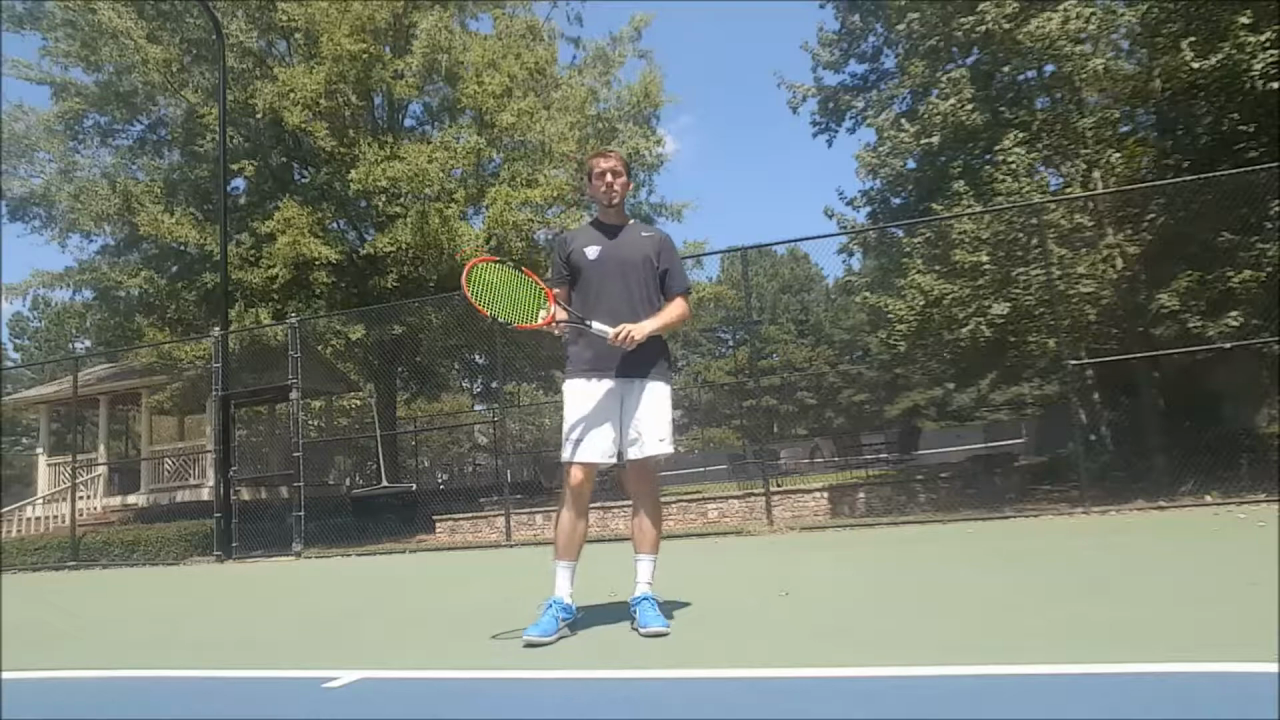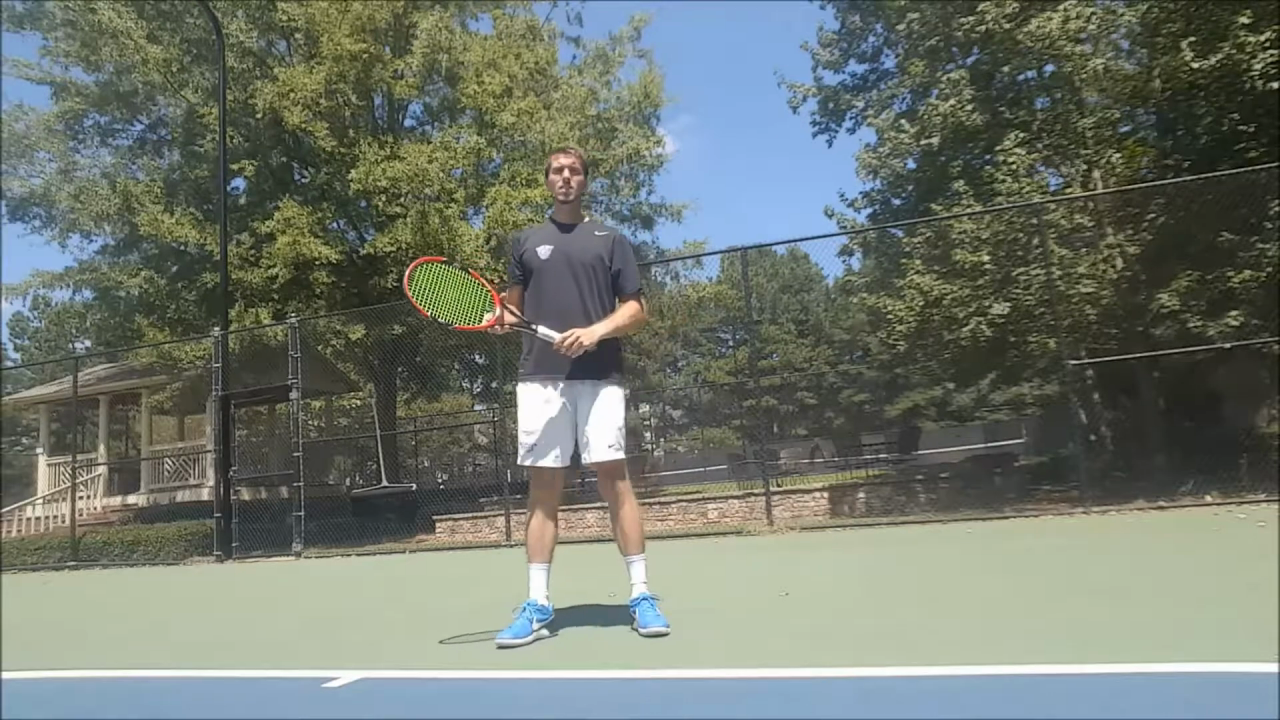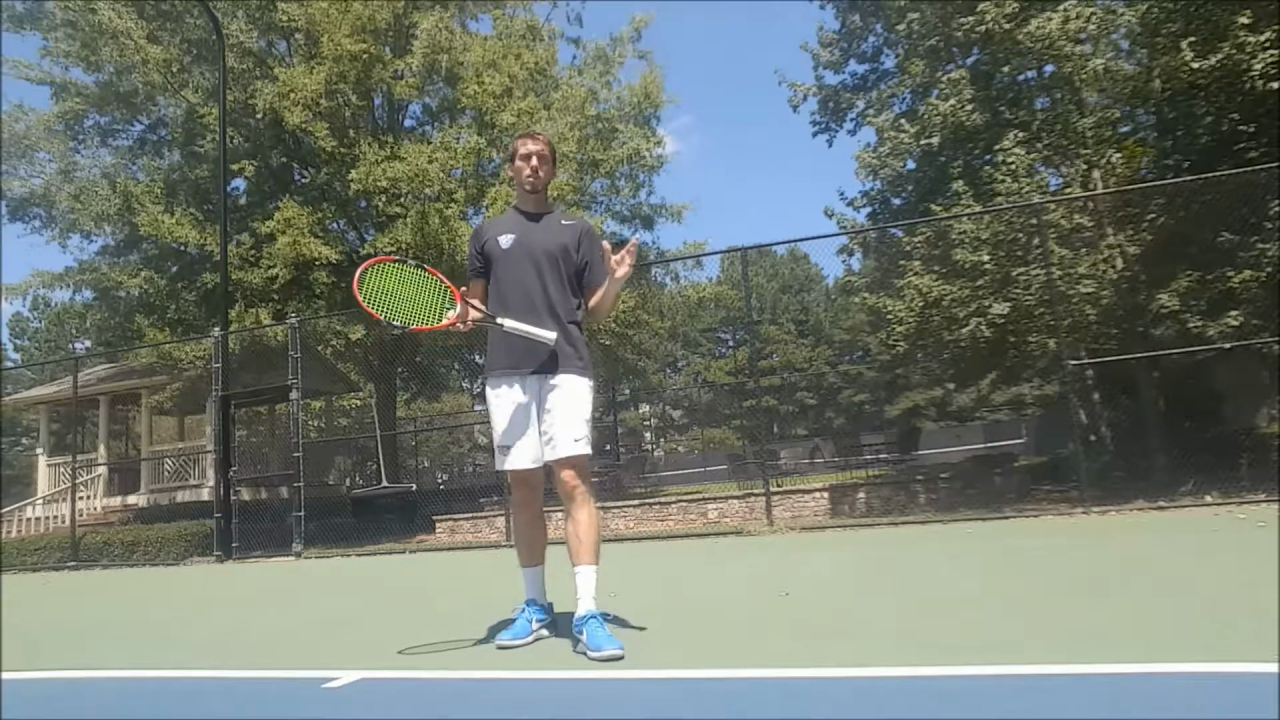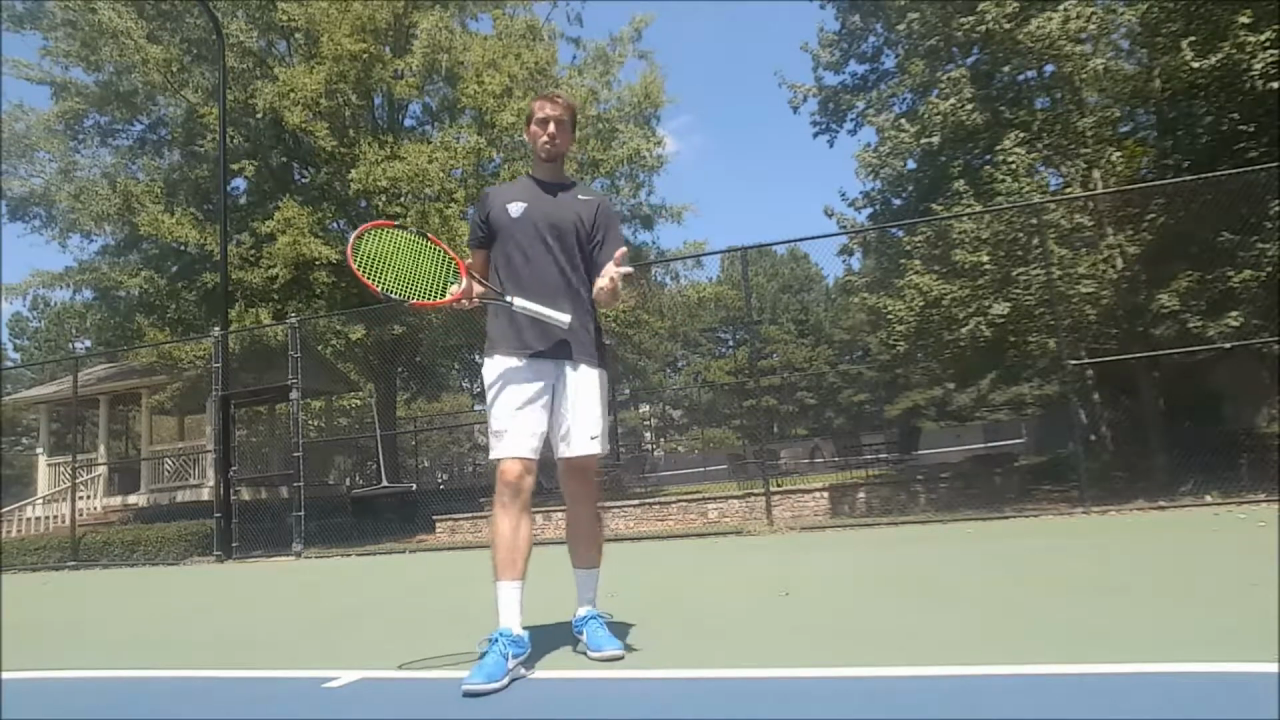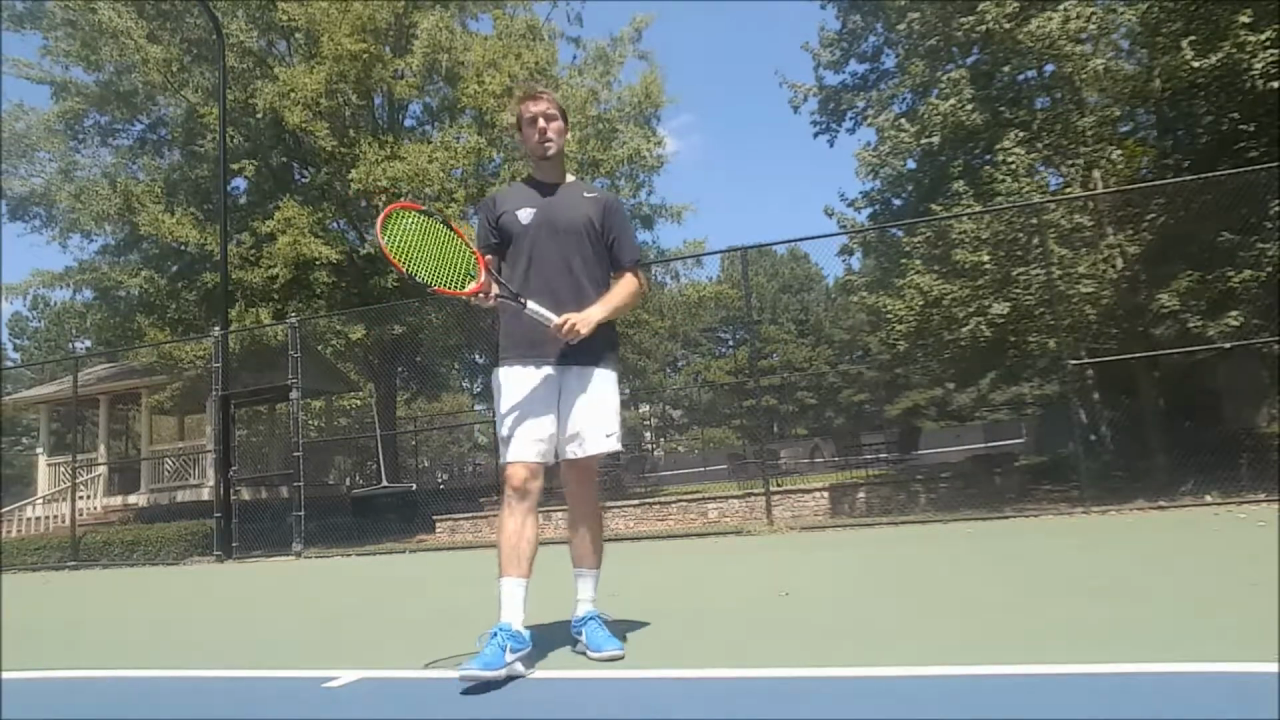
dt=1s
person 1, frame 1
left shoulder: (656, 241)
right shoulder: (570, 243)
left elbow: (681, 306)
right elbow: (556, 305)
left wrist: (645, 326)
right wrist: (552, 317)
left hip: (647, 374)
right hip: (587, 376)
left knee: (642, 480)
right knee: (577, 482)
left ankle: (643, 595)
right ankle: (561, 602)
person 1, frame 2
left shoulder: (611, 240)
right shoulder: (525, 241)
left elbow: (635, 309)
right elbow: (513, 304)
left wrist: (593, 332)
right wrist: (500, 319)
left hip: (599, 377)
right hip: (540, 378)
left knee: (614, 480)
right knee: (542, 487)
left ankle: (640, 595)
right ankle: (537, 605)
person 1, frame 3
left shoulder: (577, 230)
right shoulder: (487, 233)
left elbow: (596, 310)
right elbow: (476, 300)
left wrist: (616, 279)
right wrist: (465, 315)
left hip: (566, 369)
right hip: (507, 374)
left knee: (573, 481)
right knee: (523, 487)
left ankle: (587, 614)
right ankle: (536, 607)
person 1, frame 4
left shoulder: (595, 205)
right shoulder: (495, 199)
left elbow: (607, 296)
right elbow: (476, 271)
left wrist: (610, 283)
right wrist: (466, 290)
left hip: (579, 356)
right hip: (512, 356)
left knee: (581, 480)
right knee: (512, 480)
left ankle: (587, 614)
right ankle: (509, 637)
person 1, frame 5
left shoulder: (601, 202)
right shoulder: (500, 203)
left elbow: (633, 280)
right elbow: (484, 279)
left wrist: (595, 314)
right wrist: (483, 292)
left hip: (590, 360)
right hip: (523, 361)
left knee: (581, 482)
right knee: (520, 485)
left ankle: (586, 615)
right ankle: (510, 633)
